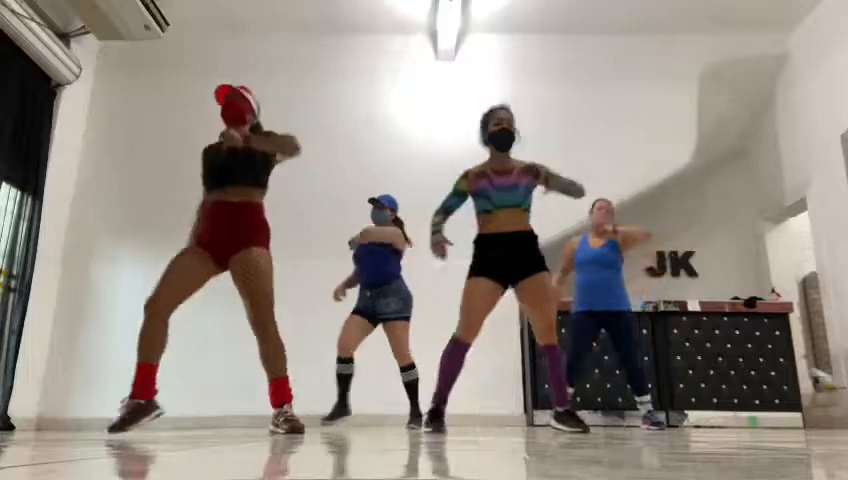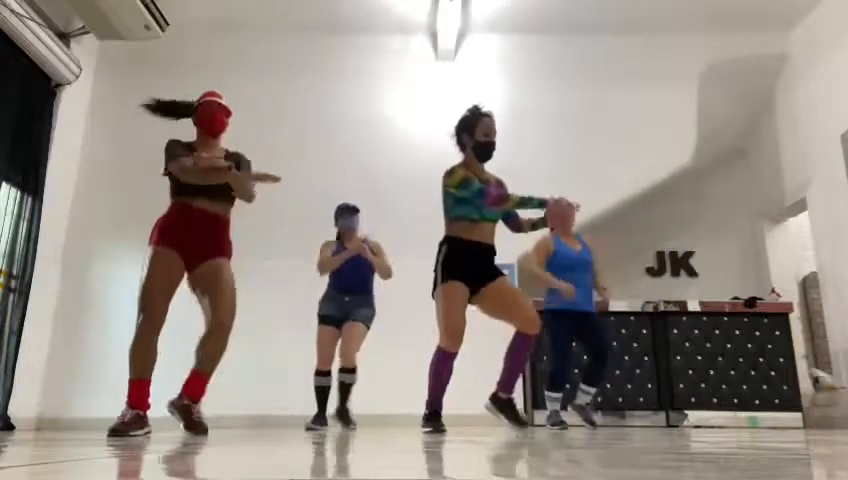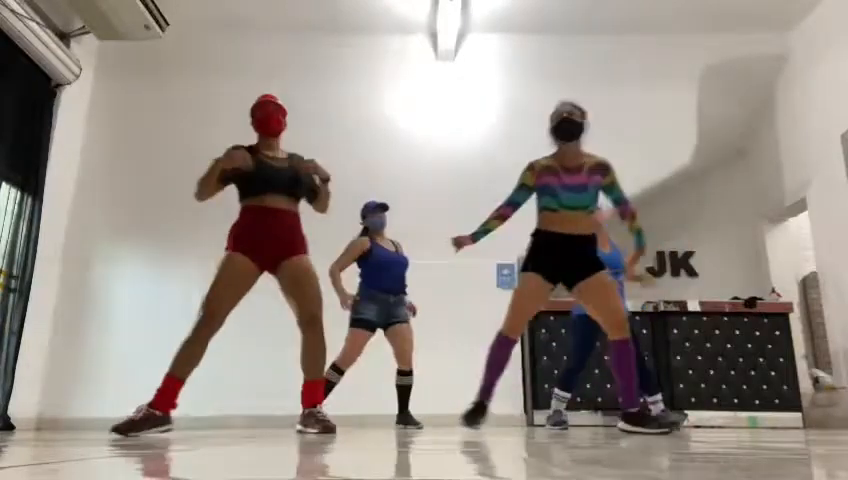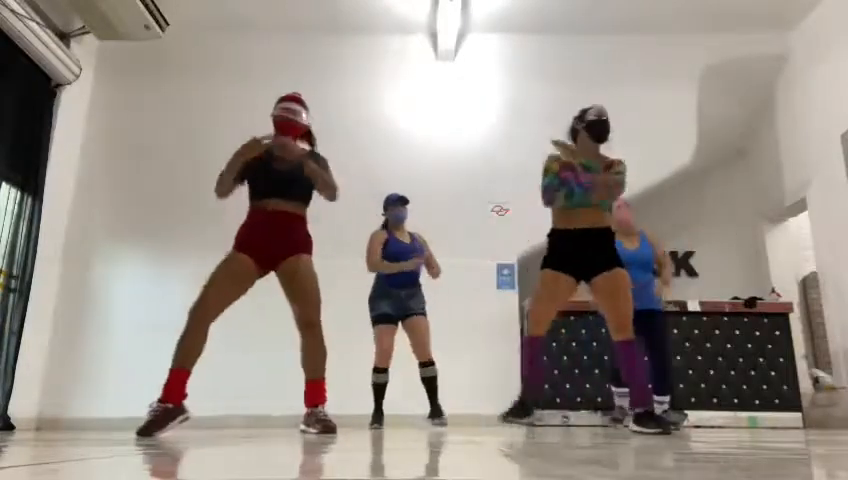
dt=0.5s
person 1, frame 1
left shoulder: (259, 143)
right shoulder: (211, 151)
left elbow: (293, 146)
left wrist: (253, 139)
right wrist: (196, 234)
left hip: (247, 234)
right hip: (209, 235)
left knee: (263, 319)
right knee: (156, 305)
left ankle: (283, 408)
right ankle: (141, 399)
person 1, frame 2
left shoulder: (238, 161)
right shoulder: (177, 148)
left elbow: (247, 194)
right elbow: (184, 172)
left wrist: (229, 173)
right wrist: (227, 175)
left hip: (214, 243)
right hip: (174, 234)
left knee: (222, 321)
right knee: (150, 317)
left ankle: (188, 400)
right ankle: (136, 409)
person 1, frame 3
left shoulder: (296, 162)
right shoulder: (239, 154)
left elbow: (322, 206)
right elbow: (201, 194)
left wrist: (323, 179)
right wrist: (221, 166)
left hip: (290, 242)
right hip: (248, 239)
left knee: (313, 319)
right knee: (209, 320)
left ankle: (312, 408)
right ankle: (159, 407)
person 1, frame 4
left shoulder: (312, 159)
right shoulder: (255, 155)
left elbow: (332, 194)
right elbow: (222, 189)
left wrist: (305, 161)
right wrist: (241, 156)
left hip: (293, 241)
right hip: (252, 239)
left knee: (310, 322)
right knee: (201, 311)
left ankle: (315, 408)
right ankle: (171, 401)
person 2, frame 1
left shoulder: (530, 170)
right shoulder: (473, 177)
left elbow: (577, 191)
right elbow: (442, 213)
left wrist: (558, 183)
right wrist: (437, 234)
left hip: (526, 251)
right hip: (488, 253)
left knee: (548, 328)
right knee: (466, 331)
left ankle: (562, 409)
right ankle: (436, 409)
person 2, frame 2
left shoulder: (496, 182)
right shoulder: (456, 175)
left elbow: (516, 224)
right elbow: (492, 202)
left wrist: (546, 220)
right wrist: (543, 202)
left hip: (485, 264)
right hip: (455, 259)
left knee: (531, 322)
right knee: (452, 339)
left ankle: (503, 396)
right ankle: (433, 412)
person 2, frame 3
left shoulder: (599, 167)
right shoulder: (537, 168)
left elbow: (622, 204)
right elbow: (509, 207)
left wrist: (639, 242)
right wrist: (474, 236)
left hip: (583, 252)
right hip: (545, 250)
left knee: (618, 323)
right knee: (513, 323)
left ankle: (633, 410)
right ankle: (482, 399)
person 2, frame 4
left shoulder: (613, 165)
right shoulder: (557, 160)
left elbow: (615, 190)
right elbow: (549, 196)
left wrist: (585, 159)
right wrist: (590, 188)
left hip: (601, 247)
right hip: (563, 246)
left knee: (623, 325)
right knee: (537, 321)
left ankle: (642, 411)
right ankle: (528, 400)
person 3, frame 1
left shoulder: (394, 235)
right shoulder: (366, 243)
left elbow: (373, 232)
left wrist: (357, 240)
right wrist: (342, 286)
left hip: (392, 297)
right hip: (366, 300)
left knee: (402, 355)
right knee: (344, 346)
left ankle: (416, 410)
right ankle: (342, 403)
person 3, frame 2
left shoulder: (371, 245)
right shoulder: (330, 246)
left elbow: (387, 273)
right elbow: (322, 267)
left wrist: (370, 257)
right wrist: (350, 253)
left hip: (361, 306)
right hip: (332, 304)
left knee: (348, 353)
right knee: (323, 359)
left ankle: (343, 407)
right ankle: (320, 413)
person 3, frame 3
left shoulder: (397, 247)
right shoulder: (362, 243)
right elbow: (334, 270)
left wrist: (407, 300)
right wrist: (343, 295)
left hip: (397, 305)
right hip: (369, 304)
left knee: (406, 358)
right knee: (348, 357)
left ankle: (403, 412)
person 3, frame 4
left shoulder: (418, 238)
right shoulder: (379, 236)
left elbow: (435, 270)
right elbow: (373, 265)
left wrist: (432, 268)
right wrist: (405, 265)
left hip: (413, 297)
right hip: (385, 297)
left knee: (423, 352)
right knee: (383, 353)
left ankle: (435, 407)
right ankle: (378, 411)
person 4, frame 1
left shoulder: (619, 239)
right shoulder: (576, 244)
left elbow: (645, 235)
right elbow: (563, 271)
left wrist: (616, 230)
right wrist: (556, 285)
left hip: (617, 310)
right hip: (584, 311)
left knee: (630, 360)
right knee: (574, 356)
left ankle: (647, 412)
person 4, frame 2
left shoulder: (585, 244)
right shoulder: (548, 242)
right elbow: (530, 265)
left wrist: (601, 289)
right wrist: (557, 283)
left hip: (586, 311)
right hip: (558, 311)
left knee: (602, 354)
right knee: (561, 360)
left ankle: (581, 402)
right ankle: (553, 411)
person 4, frame 3
left shoulder: (613, 245)
left elbow: (625, 271)
left wrist: (640, 277)
right hip: (588, 314)
left knee: (638, 360)
right knee: (577, 361)
left ankle: (658, 410)
right ankle: (556, 411)
person 4, frame 4
left shoulder: (648, 240)
left elbow: (665, 265)
left wrist: (663, 284)
left hip: (650, 309)
left knee: (661, 358)
left ankle: (662, 410)
right ankle: (620, 406)
